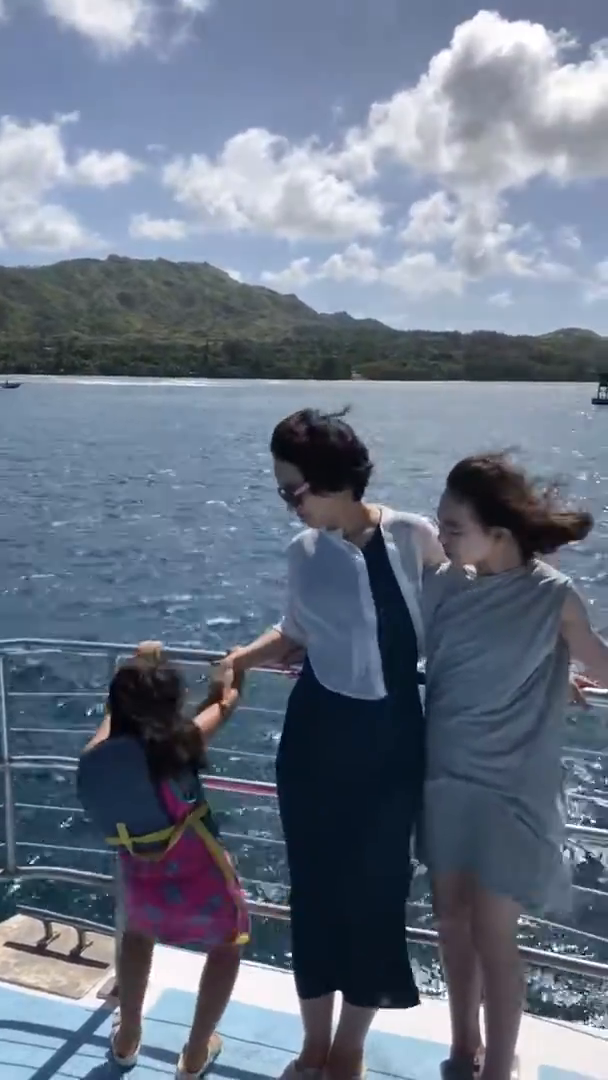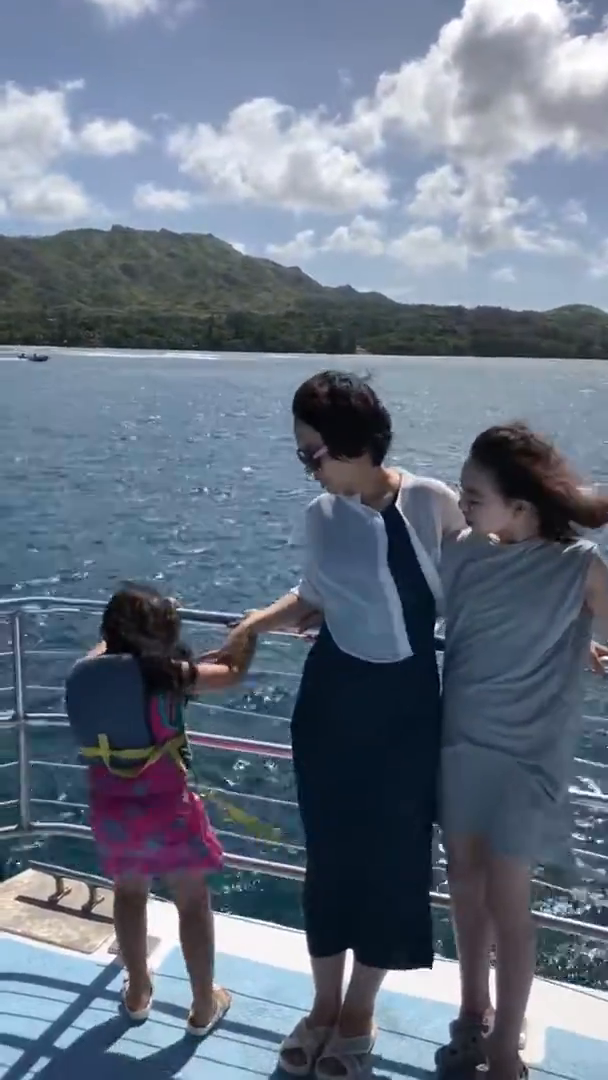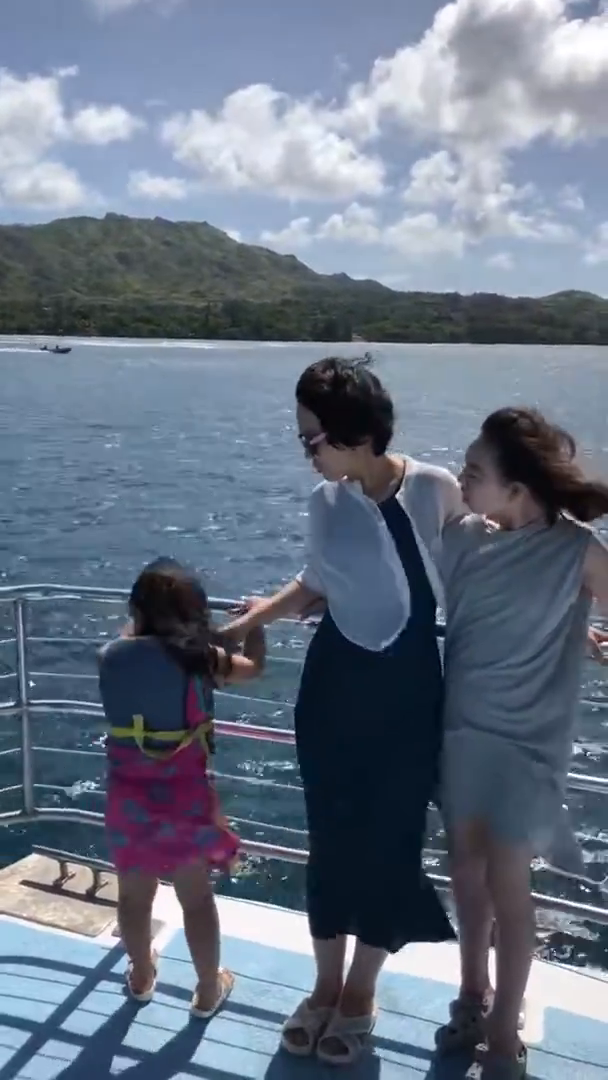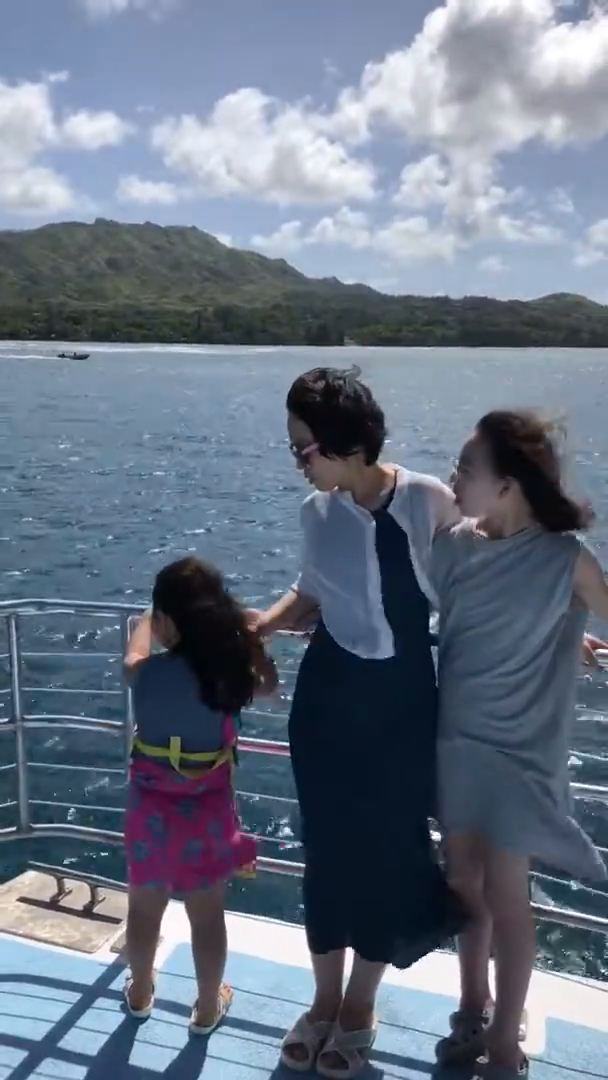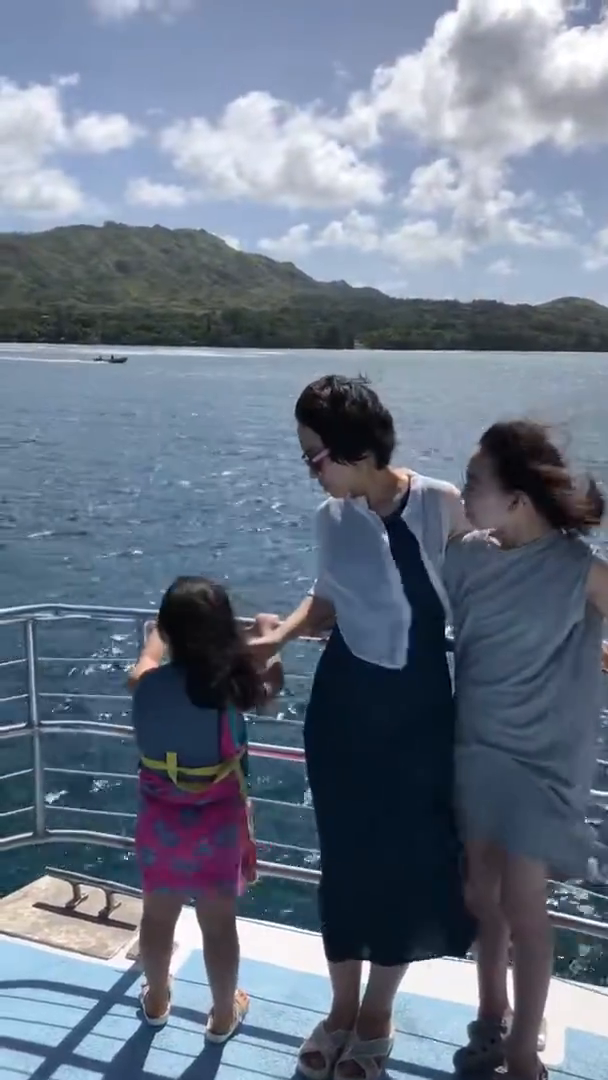
dt=0.5s
person 1, frame 1
left shoulder: (412, 536)
right shoulder: (303, 552)
right wrist: (241, 657)
left hip: (390, 741)
right hip: (315, 736)
left knee: (373, 892)
right knee: (313, 889)
person 1, frame 2
left shoulder: (432, 501)
right shoulder: (321, 515)
right wrist: (256, 622)
left hip: (405, 705)
right hip: (330, 700)
left knee: (388, 857)
right knee: (328, 853)
left ankle: (359, 1010)
right ankle: (324, 1003)
person 1, frame 3
left shoulder: (436, 491)
right shoulder: (324, 502)
right wrist: (256, 616)
left hip: (407, 692)
right hip: (332, 687)
left knee: (387, 841)
right knee: (331, 838)
left ankle: (360, 993)
right ankle: (326, 985)
person 1, frame 4
left shoulder: (428, 499)
right shoulder: (316, 511)
right wrist: (256, 628)
left hip: (402, 702)
right hip: (325, 698)
left knee: (387, 854)
right knee: (326, 851)
left ankle: (360, 1005)
right ankle: (325, 998)
person 1, frame 5
left shoulder: (442, 505)
right shoulder: (331, 518)
right wrist: (278, 637)
left hip: (417, 709)
right hip: (340, 705)
left knee: (402, 860)
right knee: (342, 858)
left ankle: (376, 1014)
right ankle: (341, 1007)
person 2, frame 1
left shoulder: (552, 596)
right shoulder: (441, 583)
left hip: (508, 789)
right hip: (443, 776)
left knee: (492, 938)
right knee: (451, 920)
person 2, frame 2
right shoulder: (461, 550)
left hip: (525, 754)
right hip: (461, 740)
left knee: (507, 902)
right knee: (465, 884)
right ankle: (474, 1014)
person 2, frame 3
right shoulder: (461, 535)
left hip: (525, 740)
right hip: (461, 726)
left knee: (506, 886)
right knee: (466, 869)
right ankle: (474, 995)
person 2, frame 4
right shoulder: (452, 543)
left hip: (519, 749)
right hip: (454, 736)
left knee: (505, 897)
right knee: (464, 881)
right ankle: (474, 1007)
person 2, frame 5
right shoulder: (466, 552)
left hip: (538, 757)
right hip: (473, 744)
left knee: (522, 904)
right knee: (480, 888)
right ankle: (492, 1015)
person 3, frame 1
left shoulder: (93, 757)
right shoulder: (175, 744)
left elbow: (117, 715)
right elbow: (224, 705)
left wrist: (140, 666)
left hip: (145, 883)
right hip: (201, 878)
left knee: (137, 935)
right knee: (225, 947)
left ankle: (127, 1036)
person 3, frame 2
left shoulder: (83, 673)
right shoulder: (166, 672)
right elbow: (232, 673)
left wrist: (148, 608)
left hip: (109, 809)
right hip: (166, 807)
left knee: (129, 892)
right knee: (192, 902)
left ankle: (138, 991)
right ankle: (204, 1006)
person 3, frame 3
left shoulder: (113, 656)
right shoulder: (198, 656)
right elbow: (253, 668)
left wrist: (142, 623)
right wrist: (255, 623)
left hip: (128, 796)
right hip: (185, 797)
left knee: (134, 893)
right knee: (197, 898)
left ankle: (141, 976)
right ankle: (209, 990)
person 3, frame 4
left shoulder: (147, 672)
right shoulder: (231, 673)
right elbow: (268, 683)
left wrist: (147, 619)
right wrist: (253, 636)
left hip: (152, 810)
right hip: (209, 811)
left knee: (144, 908)
right knee: (207, 914)
left ankle: (140, 992)
right ankle: (208, 1007)
person 3, frame 5
left shoulder: (145, 684)
right shoulder: (232, 687)
left elbow: (151, 655)
right elbow: (271, 685)
left wrist: (165, 627)
left hip: (160, 820)
right hip: (217, 822)
left knee: (157, 915)
right knee: (218, 921)
left ankle: (156, 999)
right ankle: (224, 1013)
